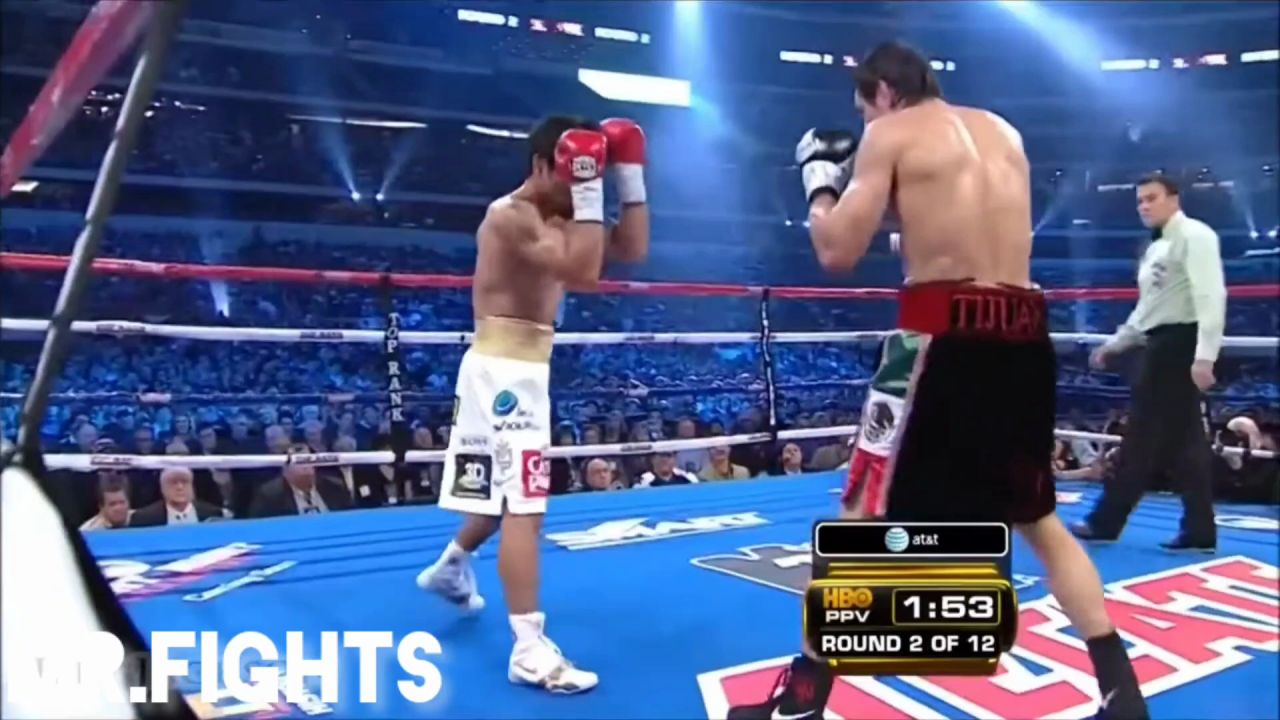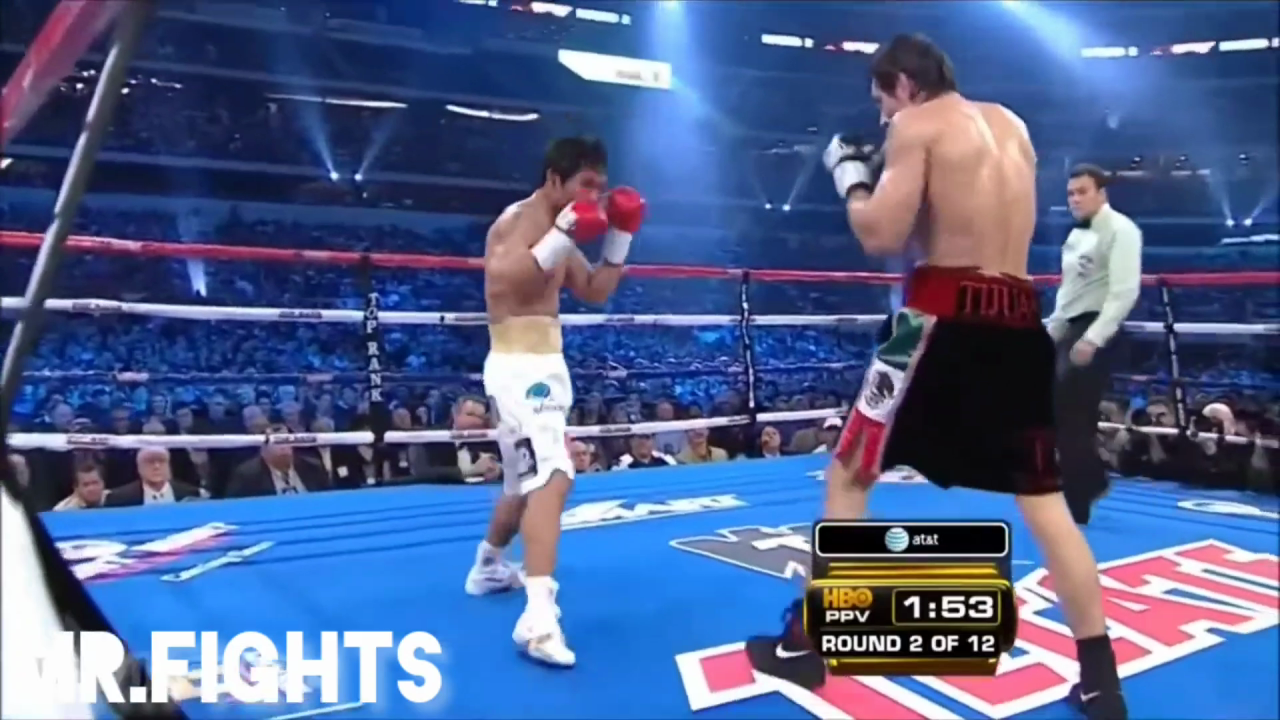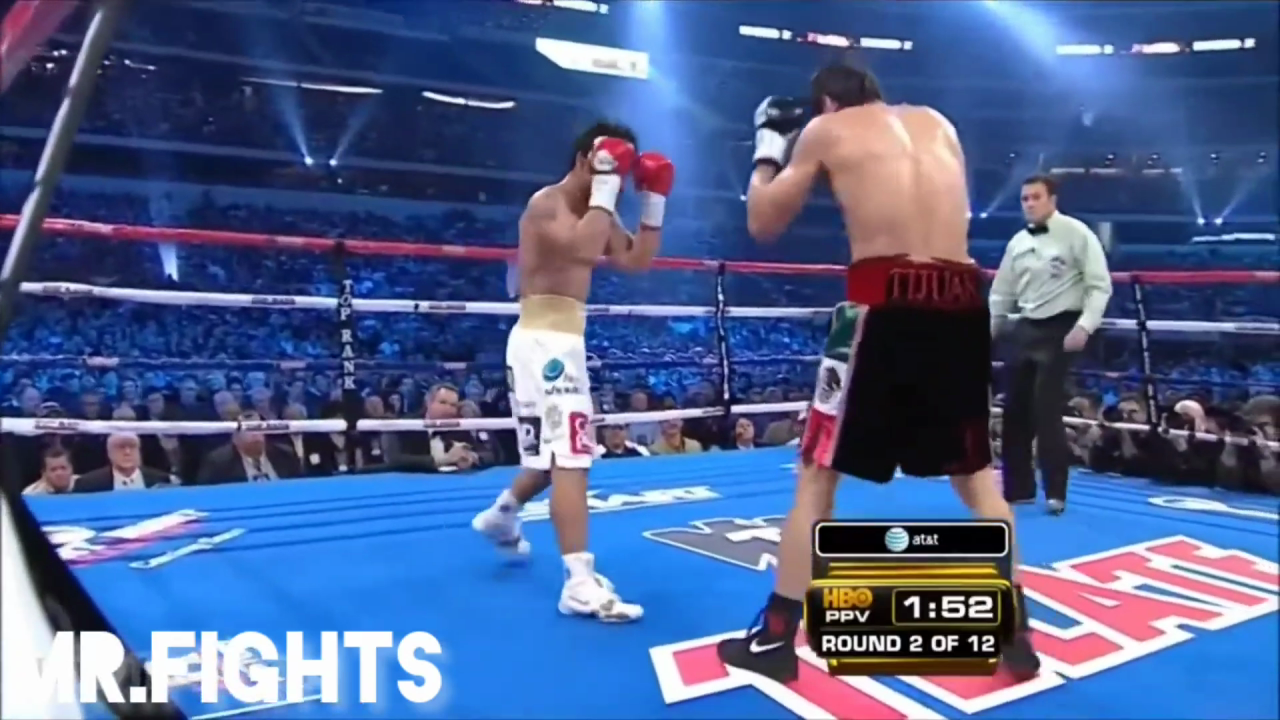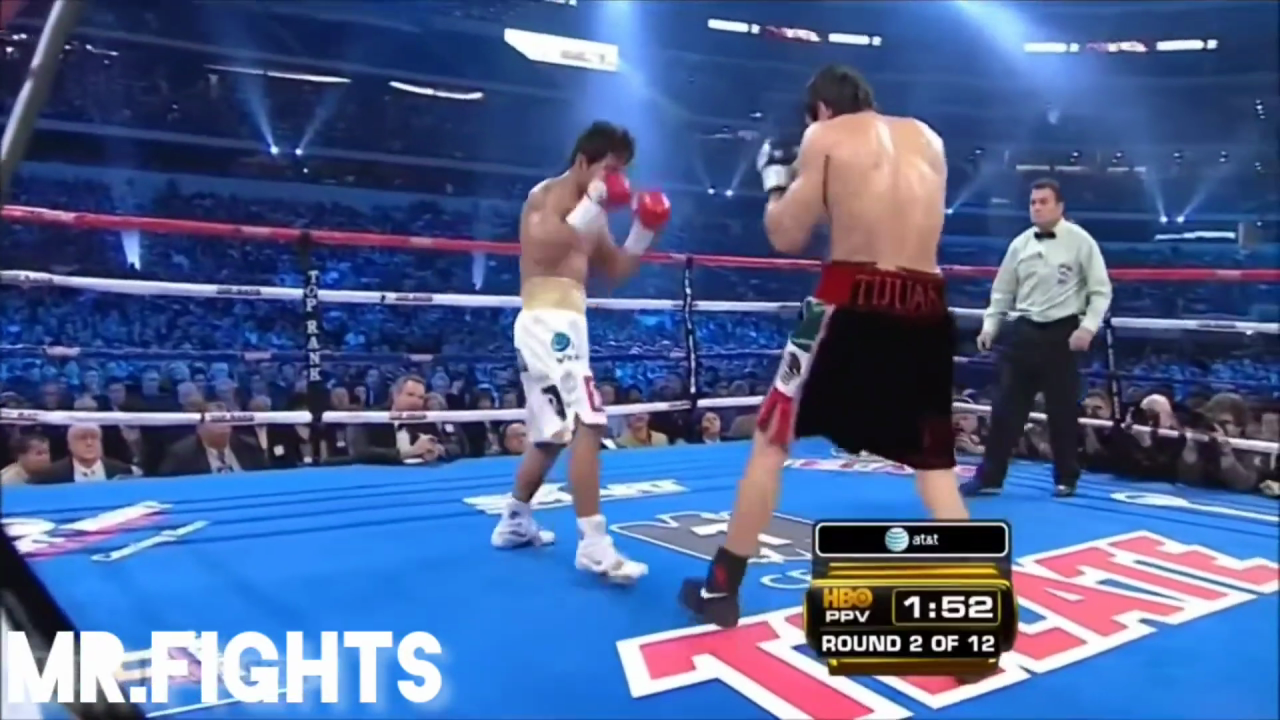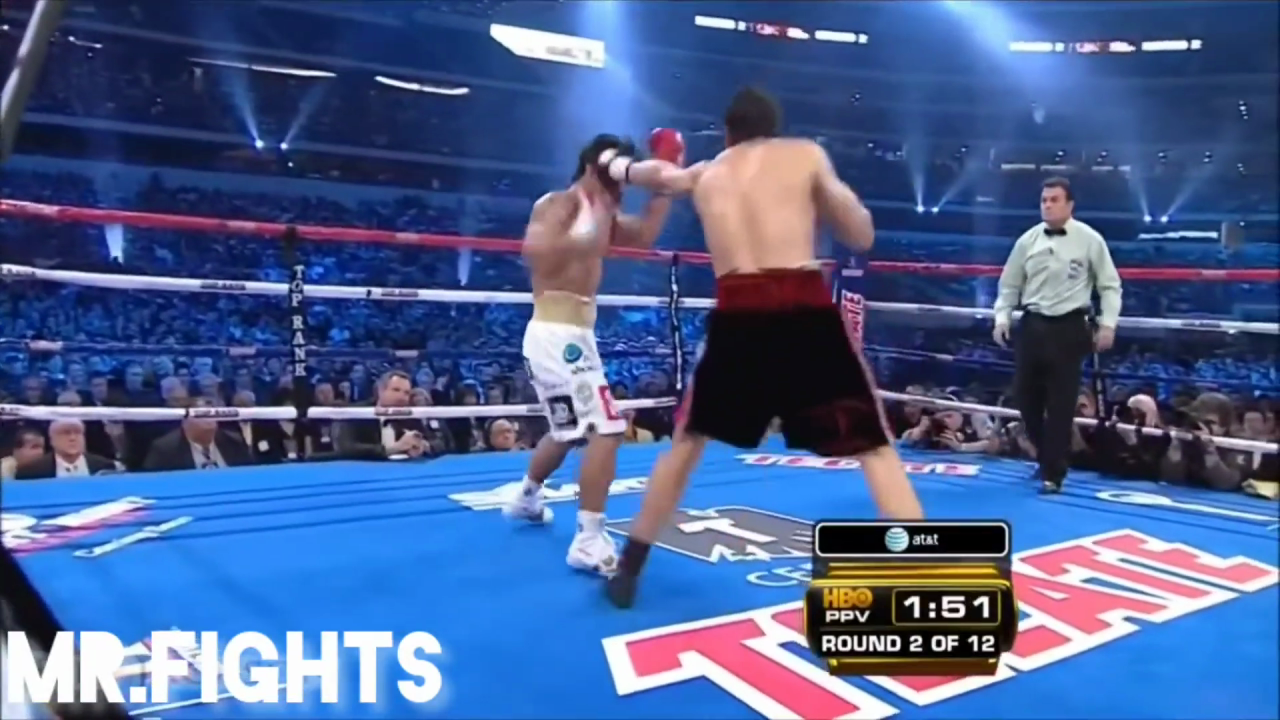
dt=0.4s
person 1, frame 1
left shoulder: (893, 133)
right shoulder: (1003, 132)
left elbow: (837, 250)
left wrist: (820, 171)
left hip: (944, 331)
right hip: (1021, 331)
right knee: (1038, 518)
person 1, frame 2
left shoulder: (915, 125)
right shoulder: (1010, 125)
left elbow: (883, 235)
left wrist: (848, 174)
left hip: (945, 313)
right hip: (1018, 318)
left knee: (850, 472)
right knee: (1043, 500)
left ankle: (799, 644)
person 1, frame 3
left shoulder: (829, 129)
right shoulder: (937, 124)
left elbow: (763, 222)
left wrist: (771, 144)
left hip: (886, 302)
right hip: (961, 303)
left knee: (819, 469)
right knee: (972, 472)
left ankle: (775, 638)
right ankle: (1012, 630)
person 1, frame 4
left shoulder: (824, 137)
right shoulder: (927, 138)
left elbow: (786, 238)
left wrist: (777, 176)
left hip: (851, 304)
right hip: (924, 308)
left knee: (771, 440)
right knee: (935, 467)
left ankle: (721, 588)
person 1, frame 5
left shoulder: (704, 173)
right shoulder: (806, 155)
left elbow: (648, 174)
right elbow: (862, 235)
left wrist: (618, 164)
left hip: (737, 312)
right hip: (807, 309)
left knee: (687, 441)
right knee: (875, 451)
left ankle: (629, 569)
person 2, frame 1
left shoulder: (558, 215)
right shoulder: (512, 215)
left elbow: (632, 249)
right elbow: (582, 272)
left wrist: (629, 174)
right wrist: (589, 190)
left hip: (522, 371)
right hip: (503, 371)
left knee: (503, 493)
right knee: (521, 503)
left ankle: (451, 567)
right ankle: (530, 650)
person 2, frame 2
left shoulder: (562, 226)
right shoulder: (521, 220)
left elbow: (594, 292)
right elbow: (499, 285)
left wrist: (621, 235)
right wrist: (561, 239)
left hip: (538, 367)
right hip: (523, 368)
left knee: (530, 481)
right knee: (553, 480)
left ankle: (489, 565)
right ankle: (538, 614)
person 2, frame 3
left shoulder: (593, 210)
right shoulder: (549, 202)
left elbow: (637, 260)
right elbow: (580, 250)
left wrist: (653, 198)
right wrist: (606, 184)
left hip: (561, 342)
right hip: (544, 343)
left knee: (552, 452)
right knee: (569, 458)
left ankle: (503, 513)
right ankle: (581, 584)
person 2, frame 4
left shoulder: (592, 210)
right shoulder: (548, 194)
left elbow: (616, 271)
right elbow: (545, 248)
left wrist: (645, 228)
right wrist: (595, 203)
left hip: (563, 324)
right hip: (547, 324)
left knee: (552, 434)
right knee: (585, 428)
left ankle: (514, 523)
right ankle: (594, 545)
person 2, frame 5
left shoulder: (606, 214)
right shoulder: (554, 205)
left elbow: (651, 229)
right elbow: (539, 253)
right wrist: (586, 225)
left hip: (571, 337)
right hip: (558, 337)
left knee: (568, 430)
right knee: (604, 432)
left ankle: (525, 498)
right ankle: (590, 544)
person 3, frame 1
left shoulder: (1194, 237)
right shoulder: (1155, 248)
left elbow: (1210, 298)
left wrist: (1204, 356)
right wrist: (1114, 344)
left hip: (1176, 344)
right hip: (1162, 344)
left knee: (1144, 436)
right knee: (1182, 440)
left ankle: (1105, 522)
right ankle: (1199, 530)
person 3, frame 2
left shoulder: (1119, 231)
right shoulder: (1076, 236)
left elbow: (1123, 293)
left wrist: (1093, 339)
right wrist: (1051, 332)
left hip: (1092, 337)
right hip: (1071, 335)
left knee: (1074, 420)
right knee: (1057, 416)
left ankle: (1074, 507)
right ankle: (1090, 481)
person 3, frame 3
left shoulder: (1076, 234)
right shoulder: (1018, 242)
left elbow: (1100, 285)
right elbow: (1002, 293)
left wrist: (1084, 326)
right wrist: (988, 331)
left hip: (1060, 330)
right hip: (1026, 329)
left knee: (1045, 407)
right knee: (1016, 409)
left ankle: (1056, 490)
right ankle: (1017, 486)
person 3, frame 4
left shoulder: (1081, 242)
right shoulder: (1020, 245)
left elbow: (1101, 290)
right elbow: (1003, 291)
left wrist: (1088, 327)
right wrist: (989, 326)
left hip: (1060, 333)
right hip: (1025, 330)
left knee: (1062, 409)
right knee: (1007, 403)
left ankle: (1066, 477)
right ankle: (990, 476)
person 3, frame 5
left shoulder: (1089, 240)
right shoulder: (1028, 240)
left elbow: (1110, 285)
right elbow: (1009, 284)
left wrist: (1107, 324)
right wrist: (1002, 318)
left hip: (1069, 327)
right hip: (1033, 325)
left knee: (1061, 402)
right knee: (1028, 398)
left ankle: (1053, 473)
right ankle: (1047, 460)
